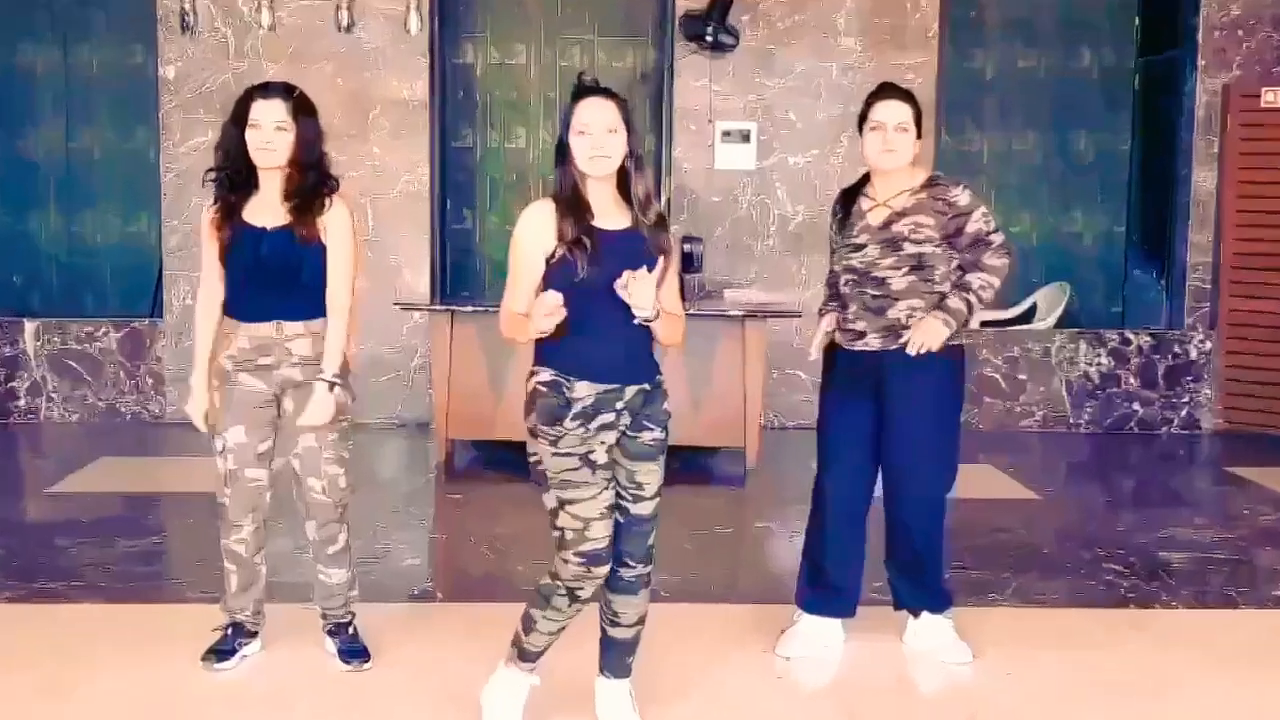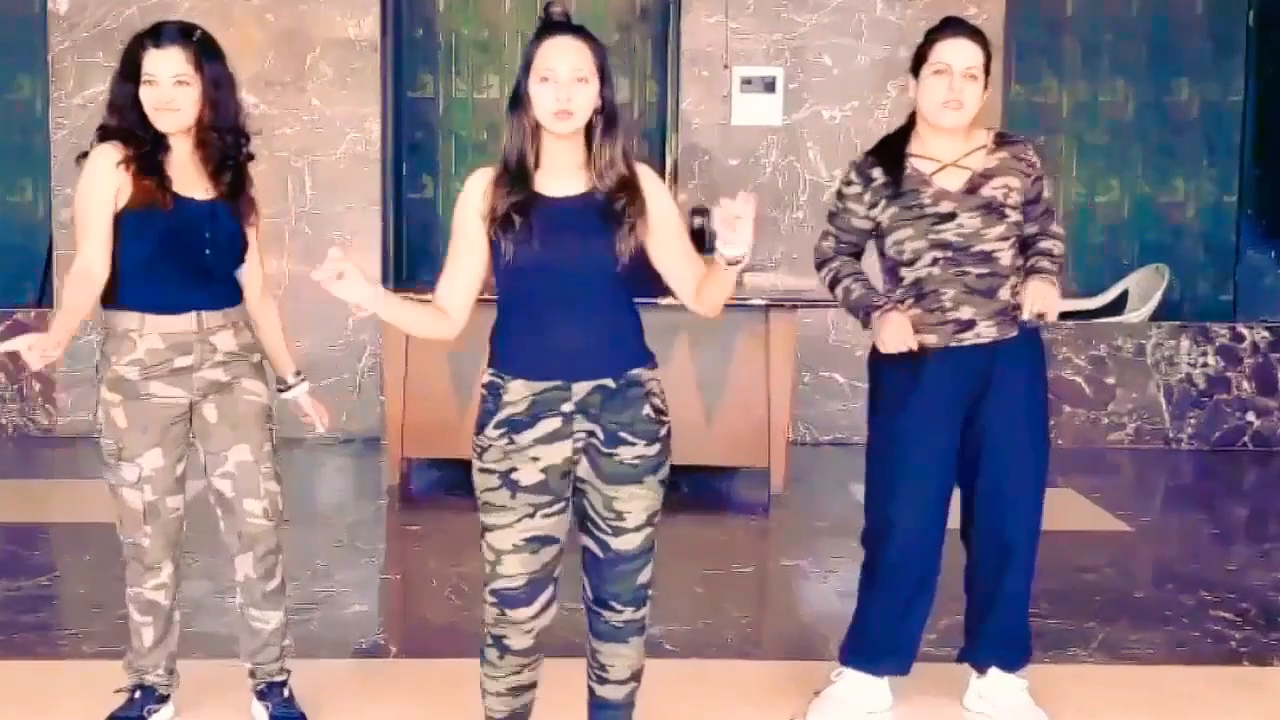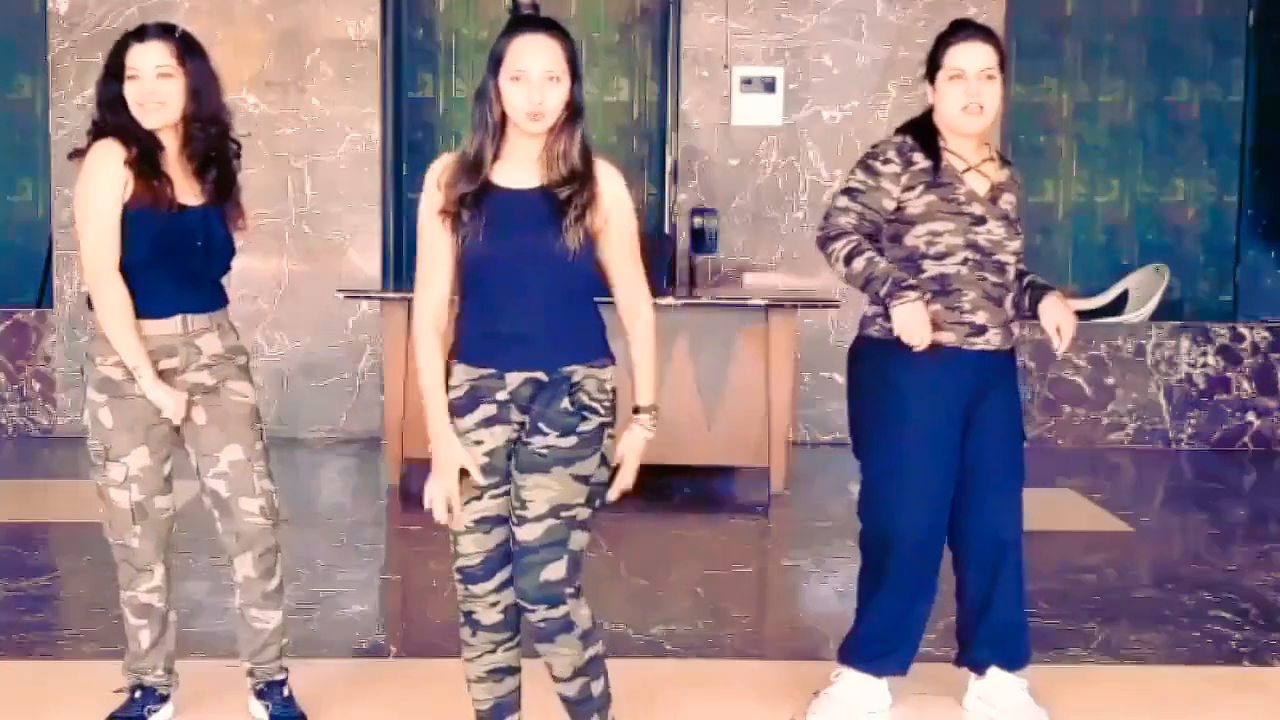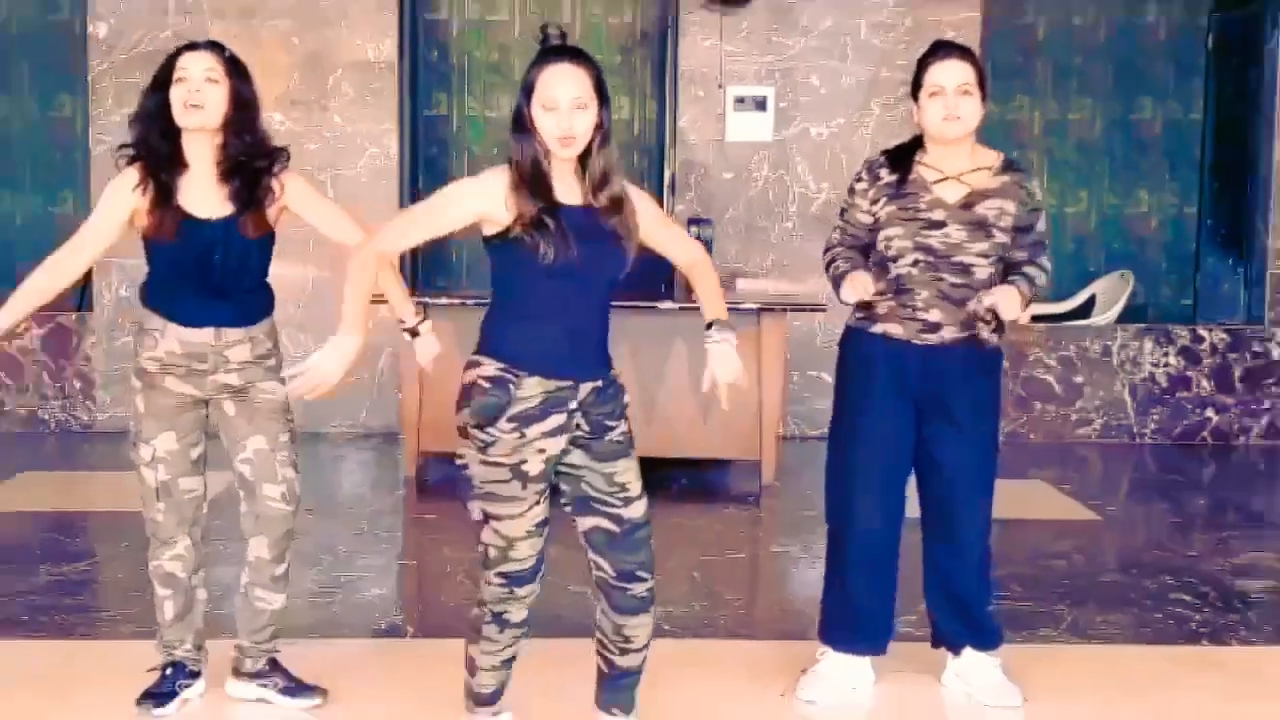
dt=0.5s
person 1, frame 1
left shoulder: (652, 224)
right shoulder: (543, 218)
left elbow: (676, 332)
right elbow: (511, 320)
left wrist: (650, 309)
right wrist: (537, 320)
left hip: (644, 404)
right hip: (568, 403)
left knee: (635, 552)
right knee: (584, 550)
right ankle: (517, 667)
person 1, frame 2
left shoulder: (635, 185)
right shoulder: (487, 192)
left elbow: (703, 299)
right elbow: (446, 319)
left wrist: (730, 255)
right wrist: (370, 296)
left hip: (624, 406)
right hip: (519, 410)
left knee: (622, 599)
right knee: (517, 605)
person 1, frame 3
left shoulder: (595, 184)
right shoulder: (452, 179)
left elbow: (635, 300)
right elbow: (431, 313)
left wrist: (637, 413)
right wrist: (439, 430)
left hip: (573, 393)
right hip: (475, 398)
left knee: (551, 590)
right knee: (483, 592)
person 1, frame 4
left shoulder: (619, 201)
right shoulder: (498, 191)
left elbow: (695, 259)
right elbow: (374, 249)
left wrist: (718, 330)
right wrist: (349, 337)
left hip: (595, 403)
right hip: (509, 404)
left knee: (632, 577)
right knee: (513, 582)
person 2, frame 1
left shoulder: (326, 207)
right shoulder: (222, 205)
left elbow: (341, 298)
right elbow: (210, 295)
left wrist: (326, 379)
right wrist: (199, 376)
left hip: (314, 355)
right hip: (242, 358)
left knee: (321, 491)
right knee: (241, 493)
left ankle: (338, 619)
right ankle: (242, 621)
person 2, frame 2
left shoulder: (232, 172)
right shoulder: (114, 162)
left elbow: (253, 286)
right elbow: (89, 267)
left wrist: (292, 380)
right wrist: (57, 336)
left hip: (231, 354)
right hip: (141, 357)
left knee: (256, 519)
right knee: (148, 532)
person 2, frame 3
left shoulder: (216, 169)
right shoulder: (111, 160)
right elbow: (102, 275)
right wrist: (147, 377)
left hip: (215, 353)
right hip: (128, 362)
left knee: (253, 517)
right knee: (139, 536)
person 2, frame 4
left shoulder: (267, 180)
right shoulder: (143, 181)
left elbow: (360, 240)
right elbow: (70, 259)
left wrist: (412, 322)
left hip: (250, 356)
right hip: (167, 358)
left knee: (274, 502)
right knee: (171, 514)
left ankle: (256, 661)
right ankle: (182, 662)
person 3, frame 1
left shoulder: (946, 196)
right shoulder: (846, 204)
left elbow: (991, 256)
left wrist: (950, 312)
right wrist: (828, 313)
left hip: (922, 367)
right hip: (848, 366)
left knee: (915, 490)
right knee: (836, 489)
left ankle: (926, 610)
right ankle: (822, 610)
person 3, frame 2
left shoulder: (1017, 159)
right shoulder: (876, 171)
left elbow: (1045, 231)
right elbow: (834, 255)
left wrist: (1043, 276)
right wrist: (876, 311)
left hip: (1009, 364)
right hip: (915, 370)
left knee: (1008, 521)
right knee: (901, 523)
person 3, frame 3
left shoulder: (1003, 175)
right shoulder: (900, 158)
right elbow: (840, 232)
left wrist: (1042, 296)
right wrist: (892, 293)
left hip: (991, 373)
right hip: (906, 366)
left knee: (994, 524)
right knee: (905, 522)
person 3, frame 4
left shoulder: (1014, 184)
right shoulder: (883, 174)
left elbow: (1033, 258)
right elbow: (842, 244)
left wrist: (1017, 290)
right wrist: (851, 277)
left hip: (967, 366)
right hip: (878, 358)
left knee: (961, 507)
right knee: (863, 503)
left ankle: (971, 652)
right ankle: (848, 652)
